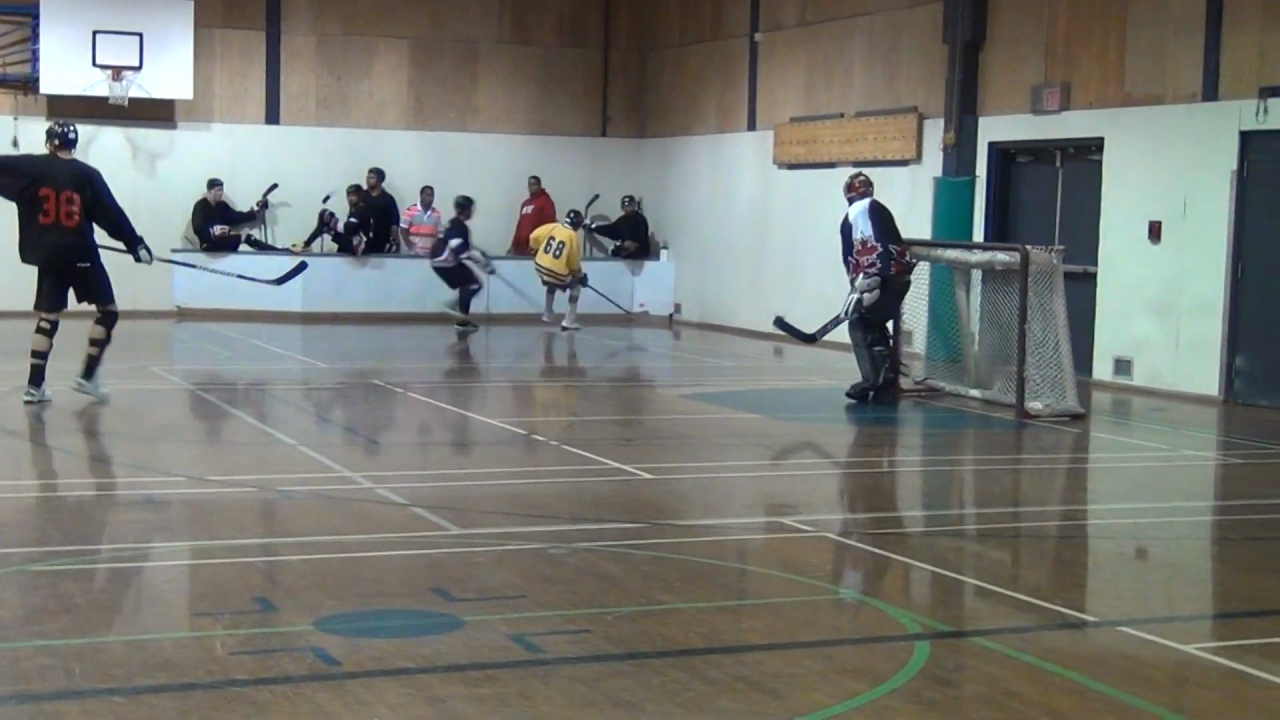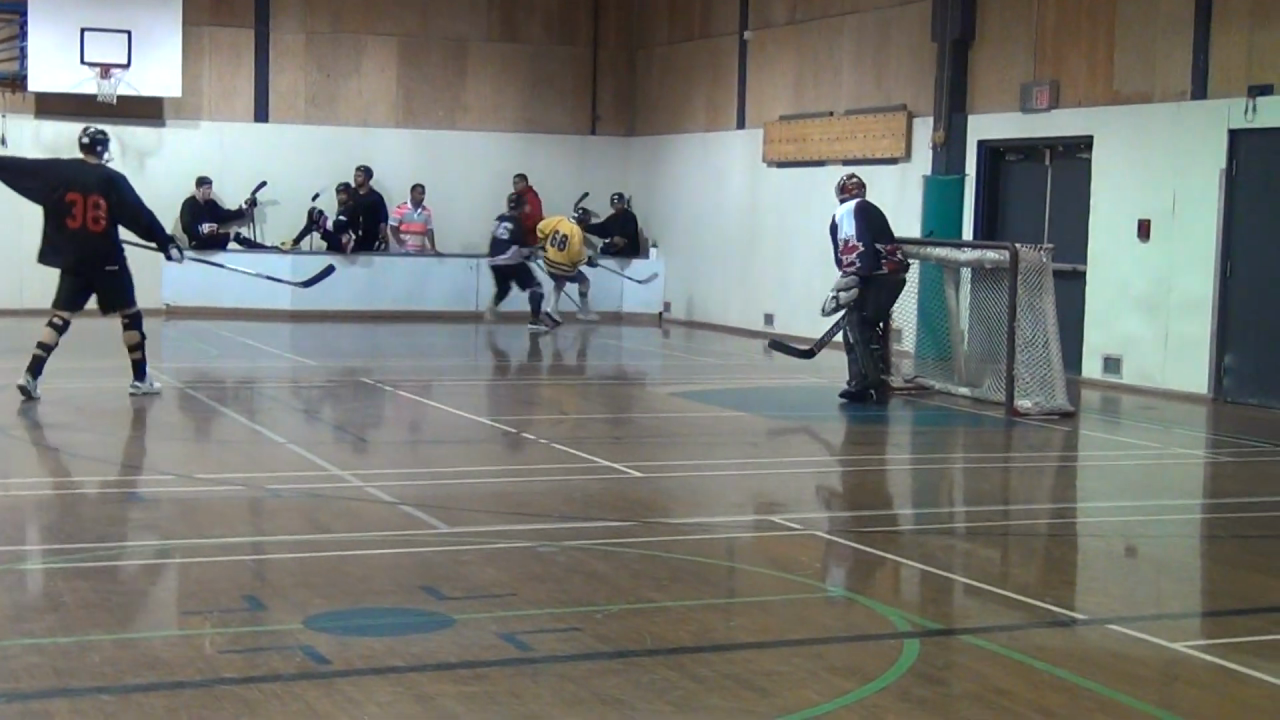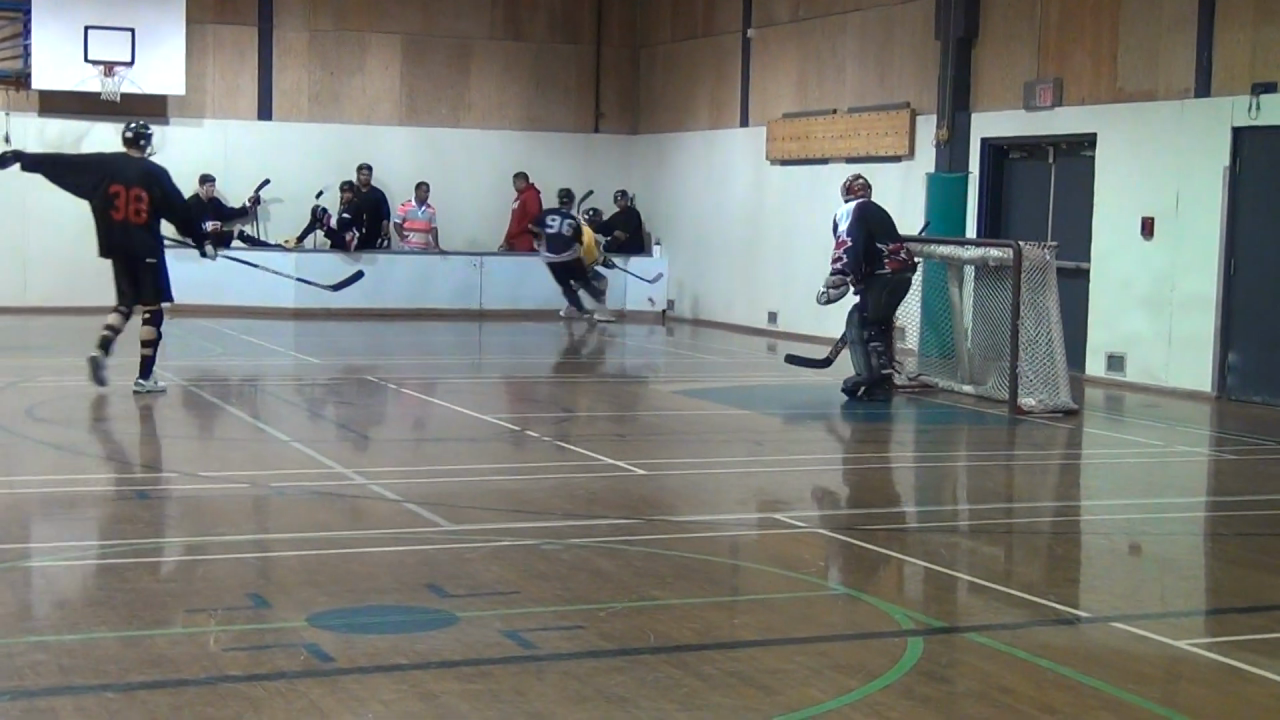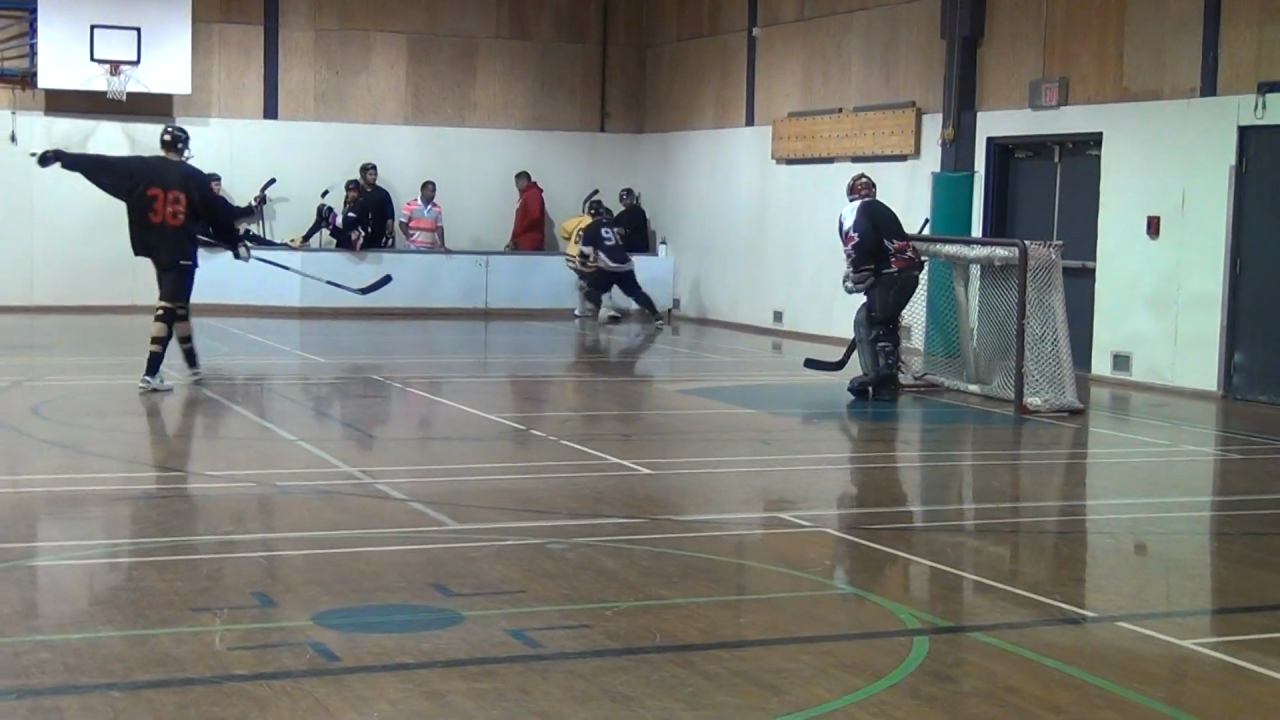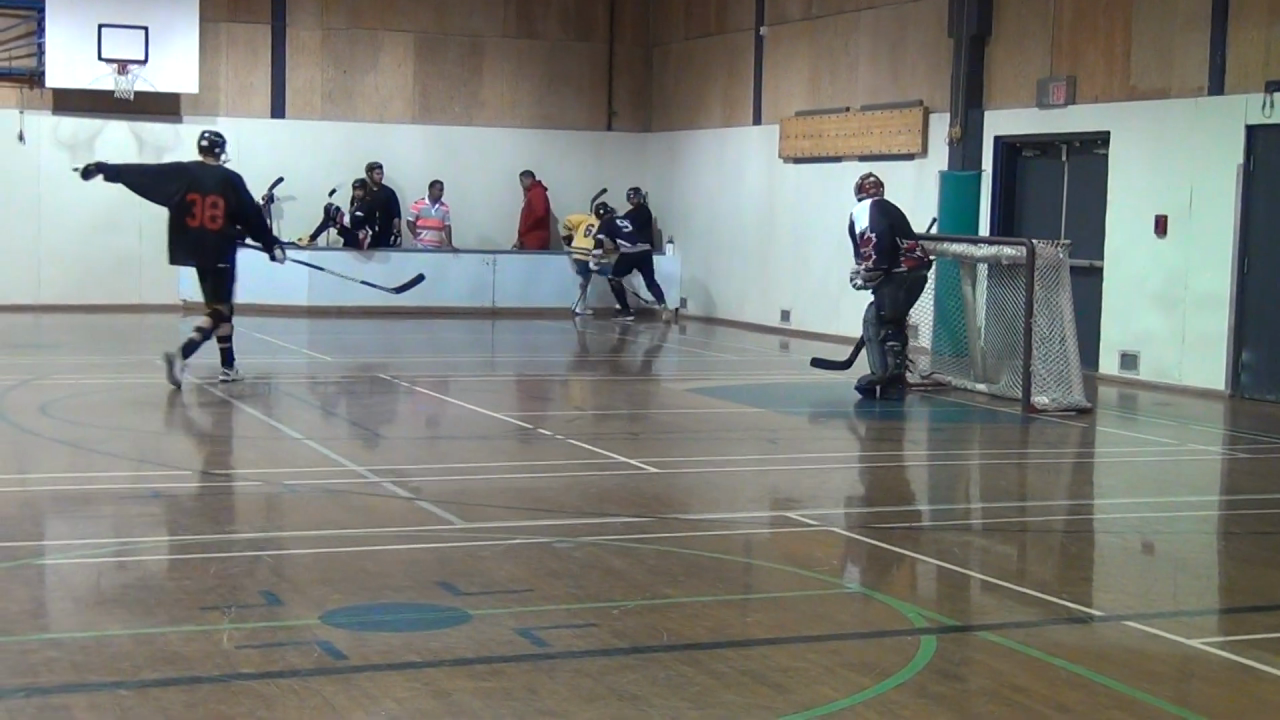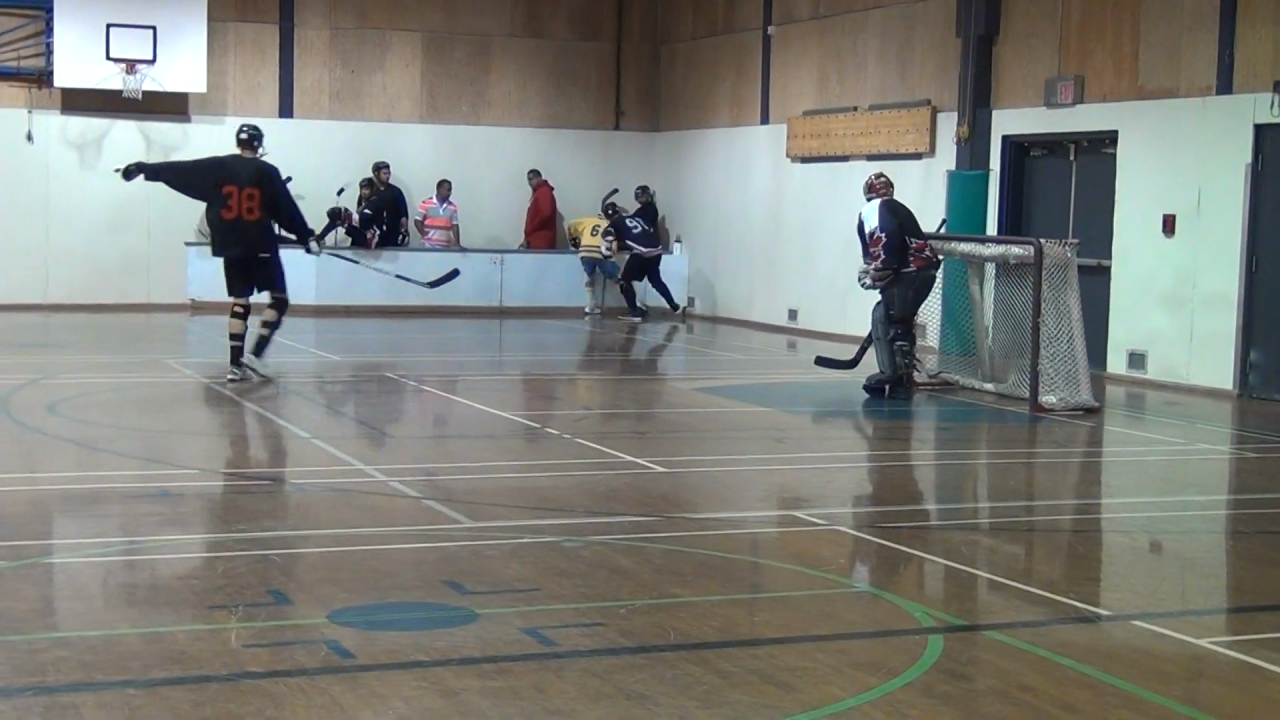
dt=0.2s
person 1, frame 1
left shoulder: (31, 167)
right shoulder: (87, 175)
right elbow: (111, 214)
right wrist: (135, 244)
left hip: (47, 256)
right hip: (80, 254)
left knee: (48, 317)
right knee: (108, 311)
left ankle: (34, 386)
right ankle: (87, 377)
person 1, frame 2
left shoulder: (60, 172)
right shoulder: (113, 179)
right elbow: (139, 215)
right wrist: (167, 243)
left hip: (72, 259)
right hip: (107, 258)
left knee: (61, 315)
right knee: (130, 314)
left ankle: (32, 375)
right ankle: (140, 379)
person 1, frame 3
left shoulder: (103, 164)
right shoulder: (155, 173)
left elbow: (56, 161)
right elbow: (179, 209)
right wrist: (202, 240)
left hip: (118, 249)
right hip: (147, 250)
left knee: (125, 306)
right knee: (152, 310)
left ankle: (101, 351)
right ankle: (144, 377)
person 1, frame 4
left shoulder: (142, 167)
right shoulder: (193, 177)
left elbow: (100, 163)
right elbow: (216, 214)
left wrist: (60, 156)
right wrist: (235, 243)
left hip: (156, 249)
right hip: (181, 251)
left knee: (178, 306)
right knee: (168, 308)
left ankle: (193, 365)
right ankle: (150, 374)
person 1, frame 5
left shoulder: (181, 173)
right shoulder: (231, 180)
left elbow: (142, 172)
right elbow: (252, 216)
left wrist: (104, 168)
right wrist: (272, 244)
left hip: (197, 251)
right hip: (220, 253)
left knee: (221, 307)
right knee: (218, 311)
left ankle: (228, 366)
right ankle: (180, 355)
person 1, frame 6
left shoulder: (218, 167)
right shoulder: (267, 172)
left elbow: (180, 169)
right elbow: (286, 208)
left wrist: (144, 168)
right wrist: (307, 237)
left hip: (232, 245)
right hip: (260, 246)
left knee: (240, 302)
right knee: (279, 300)
left ankle: (237, 365)
right ankle: (254, 356)
person 2, frame 1
left shoulder: (859, 211)
right shoulder: (877, 209)
left elbow: (869, 250)
left wrist: (864, 287)
right wrist: (863, 285)
left hip: (887, 278)
right hip: (895, 276)
left knee: (862, 326)
right knee: (873, 327)
left ankle: (876, 384)
right ankle: (886, 384)
person 2, frame 2
left shoulder: (847, 211)
right shoulder: (870, 210)
left elbow: (854, 249)
left wrist: (844, 287)
right wrist: (853, 285)
left hip: (880, 276)
right hip: (891, 274)
left knee: (859, 324)
right knee: (867, 325)
left ankle: (870, 383)
right ankle: (876, 383)
person 2, frame 3
left shoulder: (849, 211)
right shoulder: (876, 211)
left elbow: (847, 245)
left wrist: (836, 281)
left hip: (885, 276)
right hip: (900, 272)
left knee: (860, 322)
right knee: (876, 324)
left ankle: (869, 378)
right ankle: (880, 380)
person 2, frame 4
left shoulder: (854, 210)
right shoulder: (882, 210)
left elbow: (856, 241)
left wrist: (858, 275)
right wrist: (864, 274)
left hip: (892, 275)
right hip: (906, 271)
left knee: (868, 321)
right knee: (883, 323)
left ankle: (875, 377)
right ankle: (887, 381)
person 2, frame 5
left shoulder: (864, 209)
right shoulder: (888, 209)
left elbow: (874, 238)
left wrist: (869, 273)
right wrist: (866, 272)
left hip: (901, 274)
right hip: (914, 271)
left knee: (877, 320)
right knee: (891, 322)
left ankle: (884, 376)
right ankle: (894, 379)
person 2, frame 6
left shoulder: (873, 209)
right shoulder: (897, 209)
left elbow: (884, 238)
left wrist: (879, 272)
right wrist: (872, 271)
left hip: (909, 274)
right hip: (921, 271)
left knee: (885, 319)
right knee: (898, 321)
left ankle: (892, 375)
right ankle: (901, 379)
